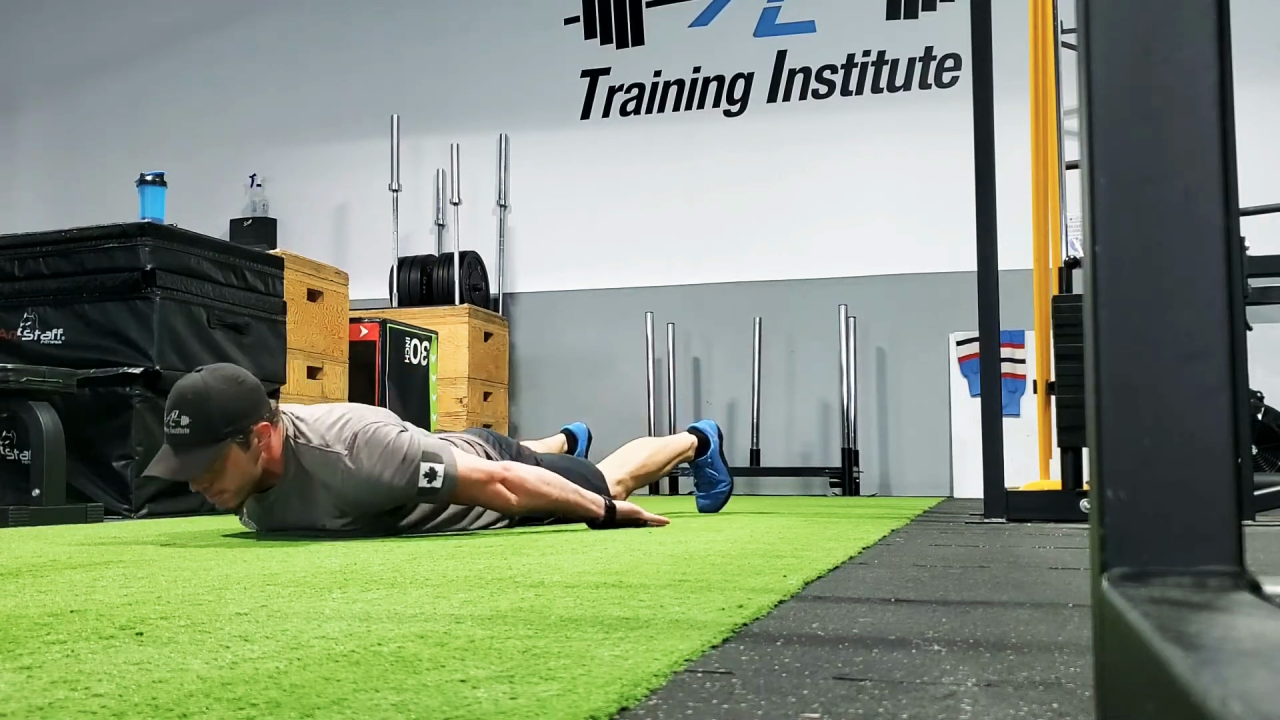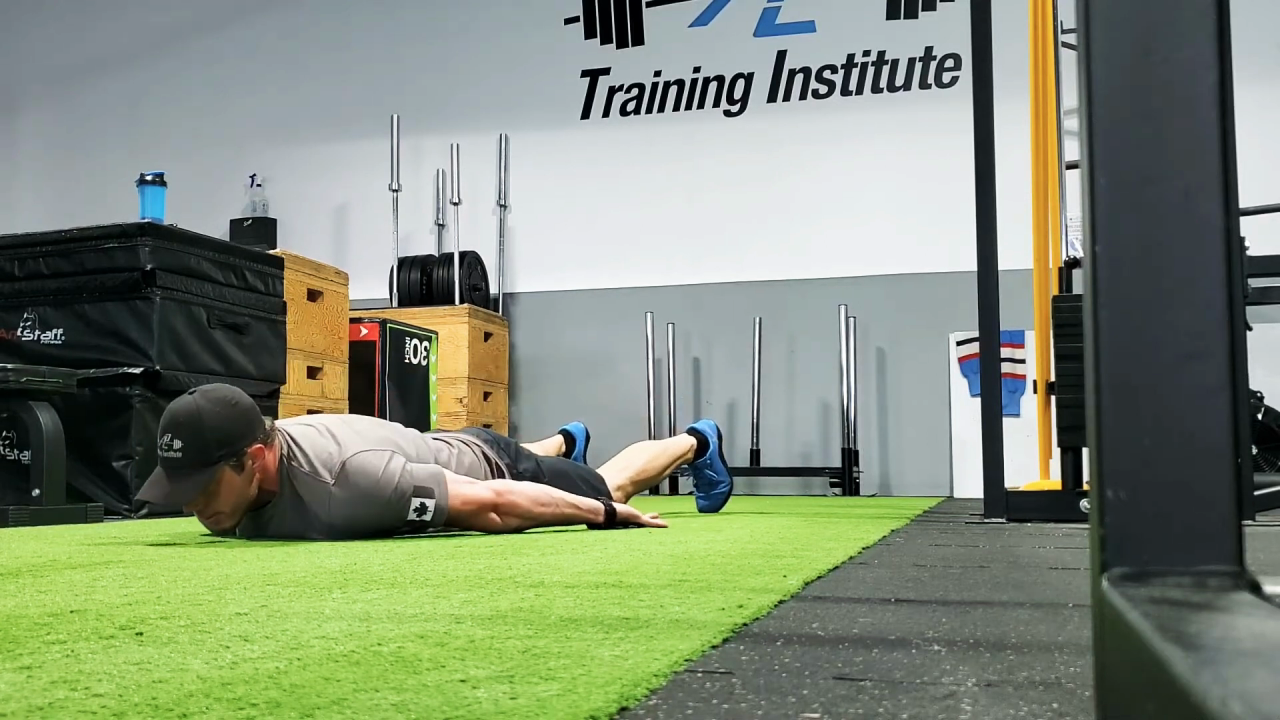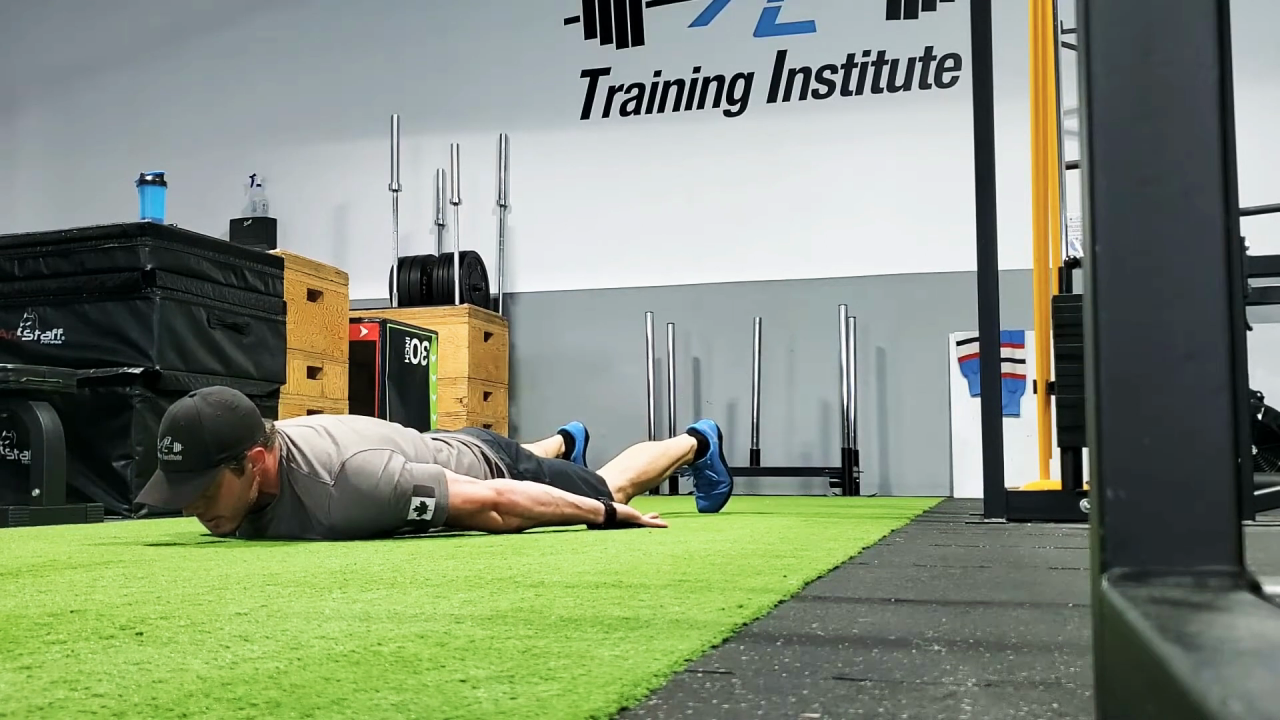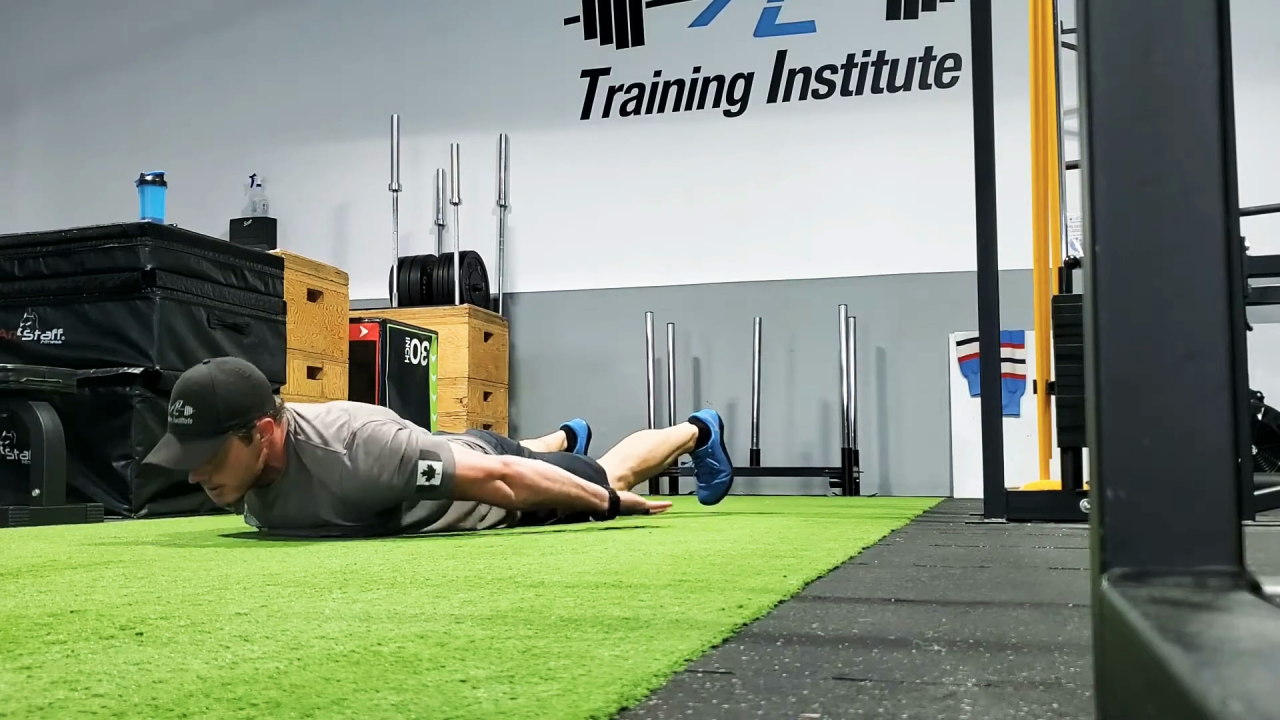
dt=0.4s
person 1, frame 1
left shoulder: (348, 454)
right shoulder: (240, 456)
left elbow: (499, 485)
left wrist: (608, 512)
left hip: (492, 487)
right hip: (443, 458)
left knee: (610, 482)
left ankle: (697, 442)
right ankle: (564, 440)
person 1, frame 2
left shoulder: (343, 479)
right shoulder: (236, 466)
left elbow: (494, 504)
left wrist: (610, 515)
left hip: (488, 474)
right hip: (438, 452)
left knee: (609, 486)
left ankle: (697, 443)
person 1, frame 3
left shoulder: (344, 479)
right shoulder: (237, 466)
left elbow: (497, 503)
left wrist: (610, 515)
left hip: (488, 473)
right hip: (437, 453)
left knee: (610, 488)
left ankle: (697, 442)
person 1, frame 4
left shoulder: (350, 450)
right shoulder: (240, 461)
left elbow: (501, 478)
left wrist: (614, 502)
left hip: (495, 491)
right hip: (443, 461)
left knee: (610, 476)
left ankle: (697, 433)
right ankle: (565, 439)
